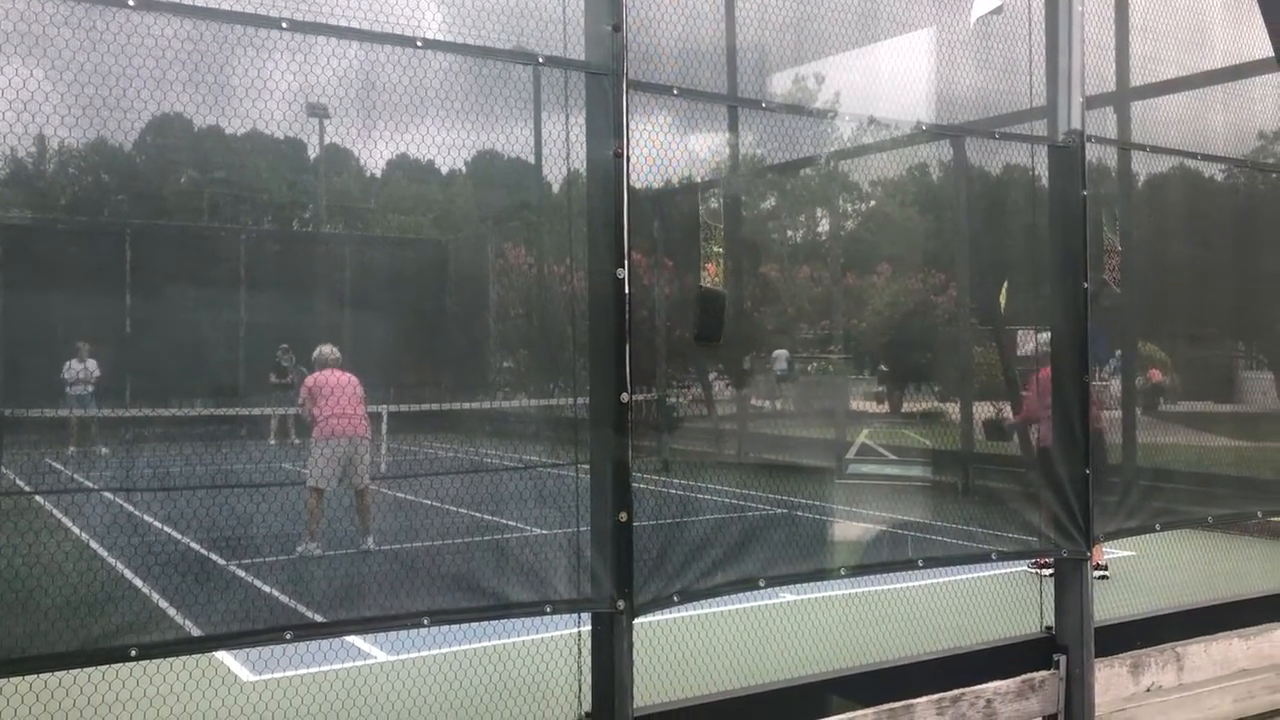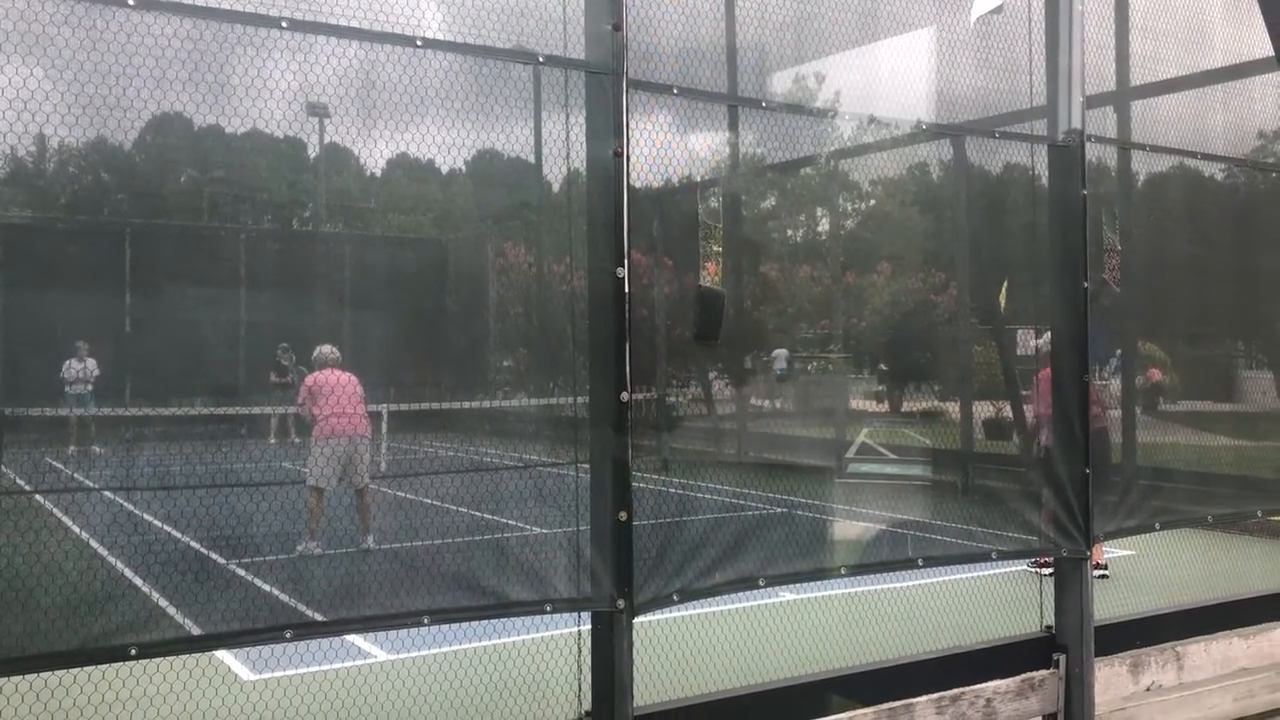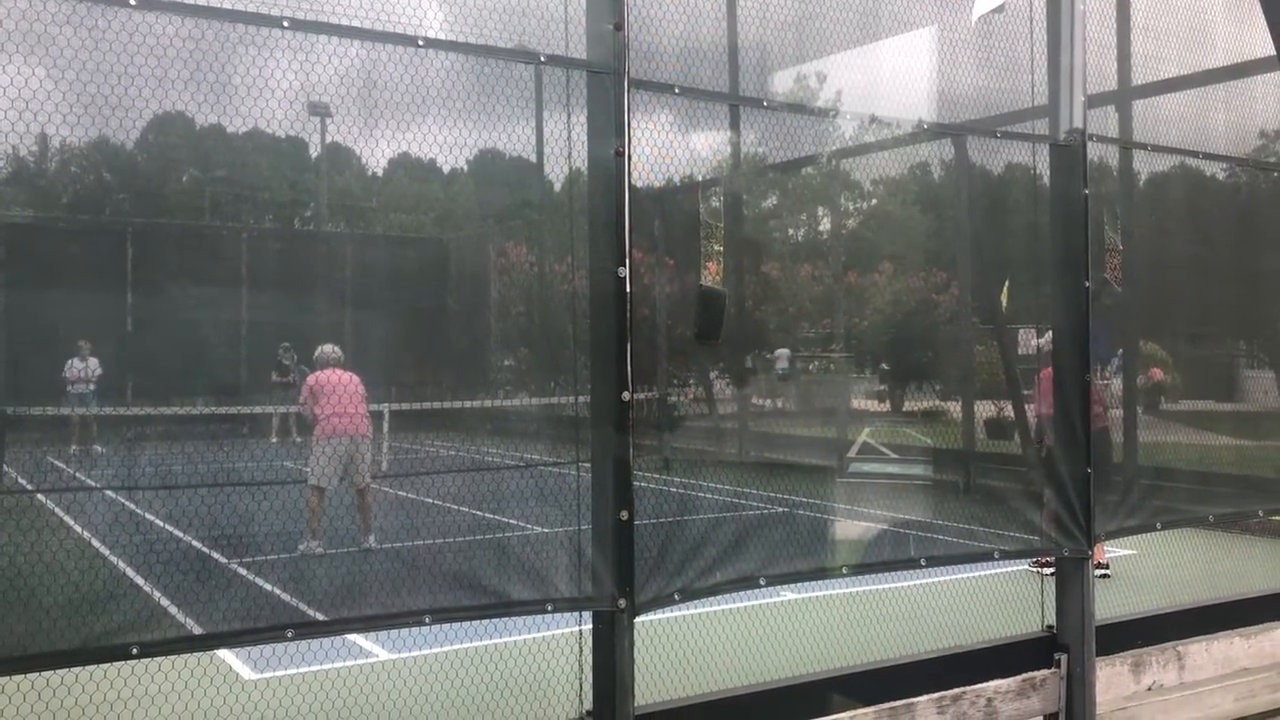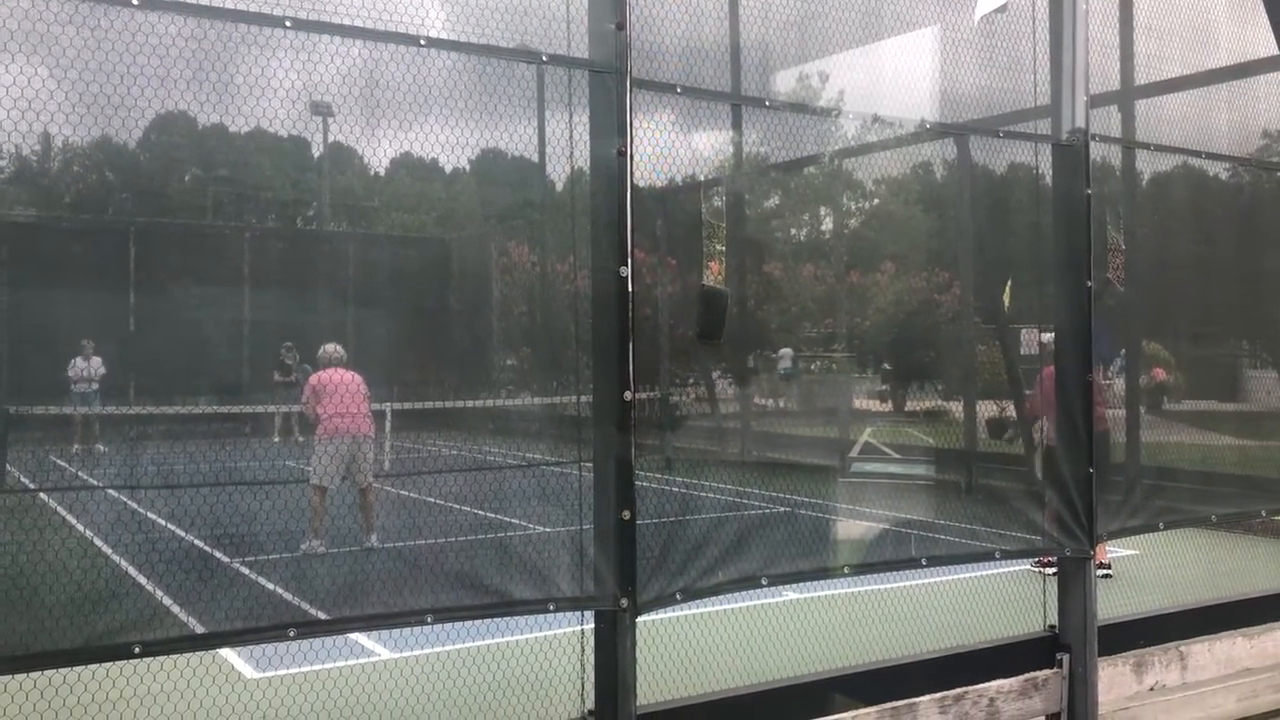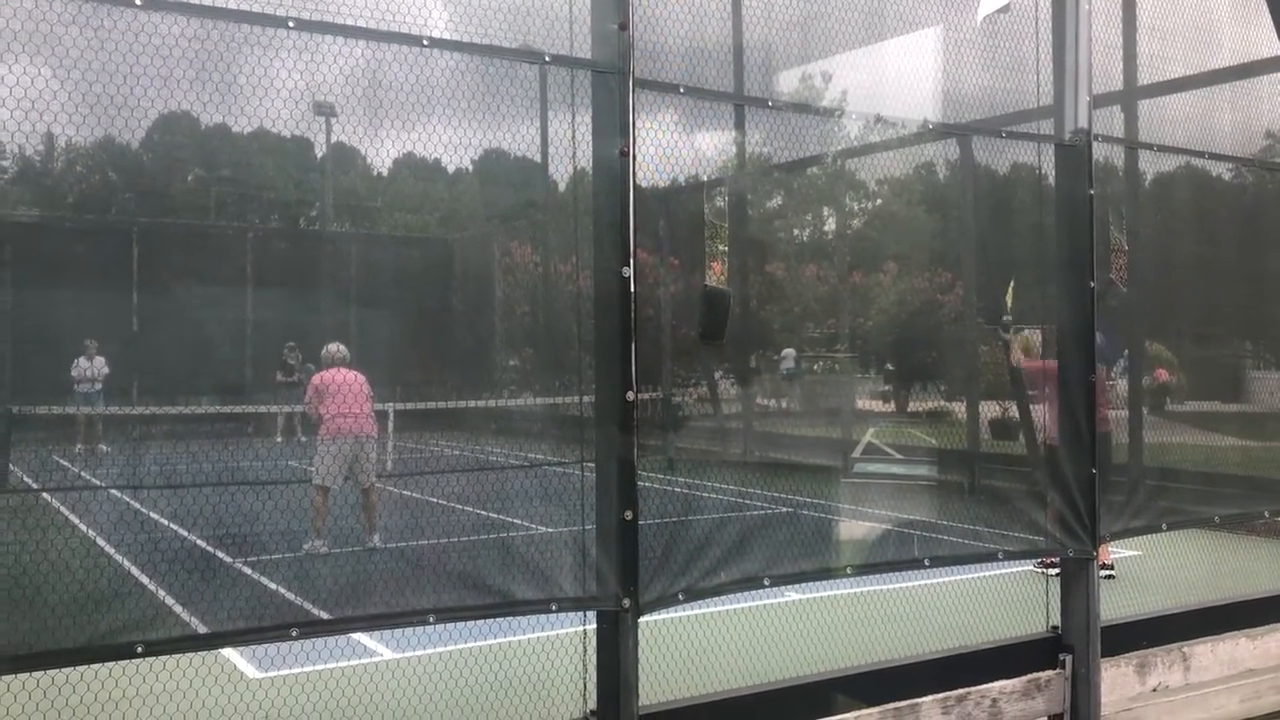
dt=0.2s
person 1, frame 1
left shoulder: (1041, 377)
left elbow: (1031, 416)
right elbow: (1092, 408)
left wrist: (1011, 423)
left hip: (1056, 443)
right hip: (1091, 438)
left ankle: (1047, 559)
right ankle: (1097, 559)
person 1, frame 2
left shoulder: (1044, 377)
left elbow: (1043, 417)
right elbow: (1099, 409)
left wrist: (1034, 439)
right hip: (1096, 439)
left knee: (1052, 499)
left ankle: (1047, 558)
right ankle: (1097, 559)
person 1, frame 3
left shoulder: (1046, 376)
left elbow: (1045, 416)
right elbow: (1102, 408)
left wrist: (1037, 442)
right hip: (1097, 438)
left ankle: (1048, 558)
right ankle: (1099, 558)
person 1, frame 4
left shoulder: (1048, 375)
right shoulder: (1090, 372)
left elbow: (1034, 413)
right elbow: (1099, 407)
right hip: (1097, 439)
left ankle: (1050, 558)
right ankle: (1101, 558)
person 1, frame 5
left shoulder: (1055, 370)
right shoulder: (1096, 372)
left elbow: (1022, 364)
left wrist: (1013, 343)
right wrist: (1038, 351)
left hip: (1063, 444)
right hip: (1099, 440)
left ankle: (1053, 559)
right ankle: (1104, 559)
person 2, frame 1
left shoulder: (311, 380)
right shoulder: (353, 379)
left elbow: (307, 414)
left hip: (328, 435)
right hip: (359, 433)
left knee: (315, 489)
right knee: (362, 488)
left ankle: (312, 542)
right ankle: (367, 538)
person 2, frame 2
left shoulder: (311, 380)
right shoulder: (353, 379)
left elbow: (306, 413)
left hip: (328, 434)
right hip: (359, 432)
left knee: (315, 488)
right knee: (362, 486)
left ankle: (312, 542)
right ankle: (367, 537)
person 2, frame 3
left shoulder: (312, 380)
right shoulder: (355, 378)
left elbow: (308, 413)
left hip: (330, 434)
right hip: (360, 432)
left knee: (317, 487)
right knee: (363, 486)
left ankle: (313, 541)
right ankle: (368, 537)
person 2, frame 4
left shoulder: (315, 379)
right shoulder: (358, 378)
left elbow: (310, 412)
left hip: (332, 433)
right hip: (363, 431)
left knee: (319, 487)
right knee: (365, 486)
left ankle: (315, 540)
right ankle: (371, 536)
person 2, frame 5
left shoulder: (318, 379)
right shoulder: (361, 378)
left elbow: (312, 412)
left hip: (335, 433)
right hip: (366, 432)
left knee: (321, 487)
right knee: (368, 486)
left ankle: (318, 540)
right ankle: (373, 536)
